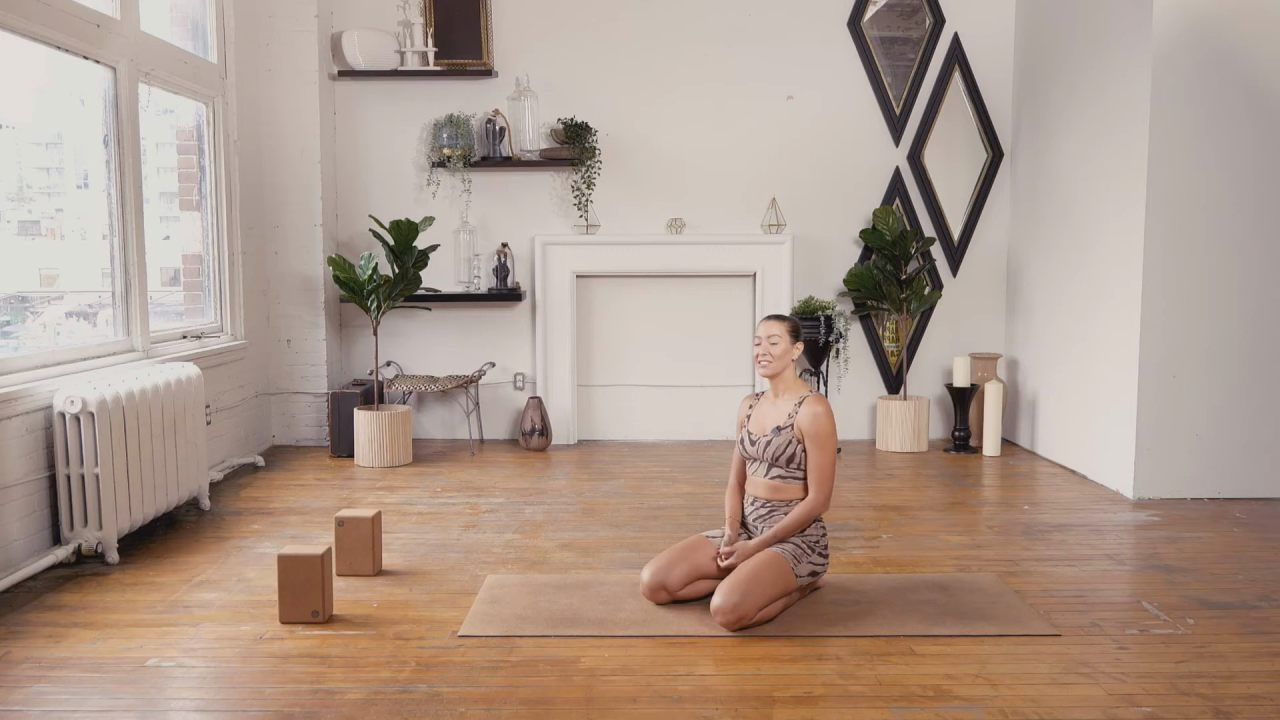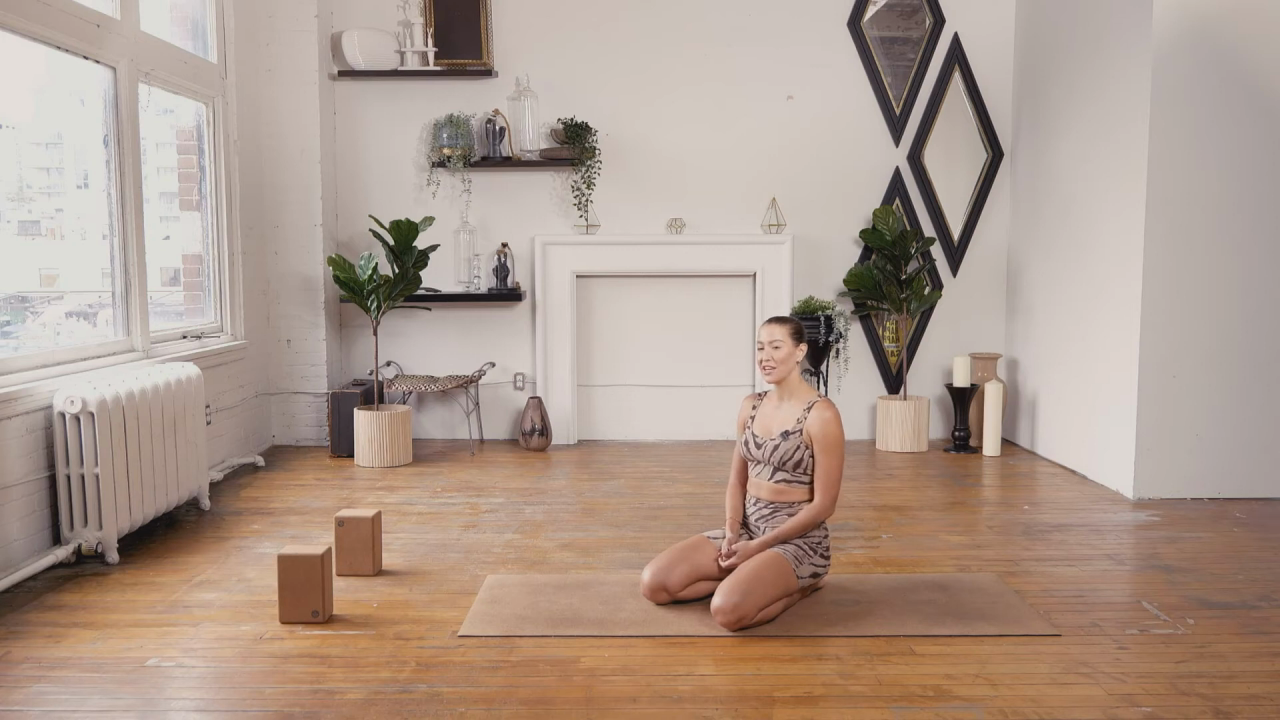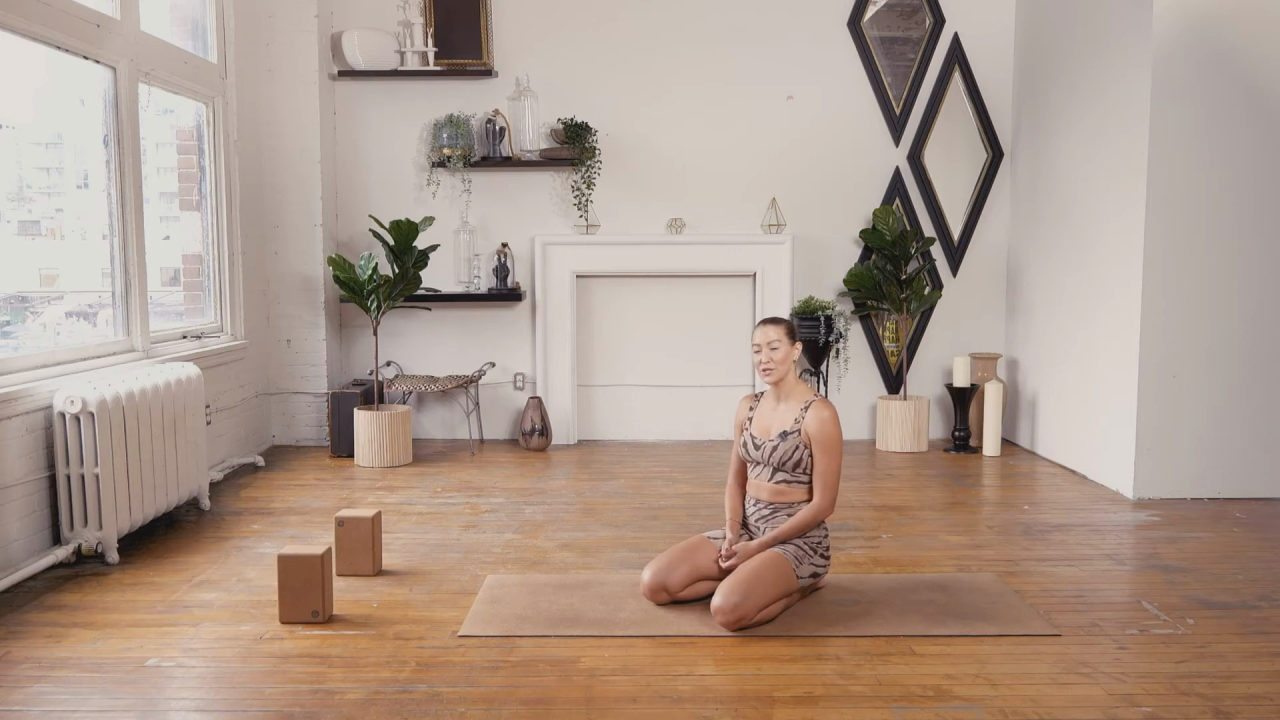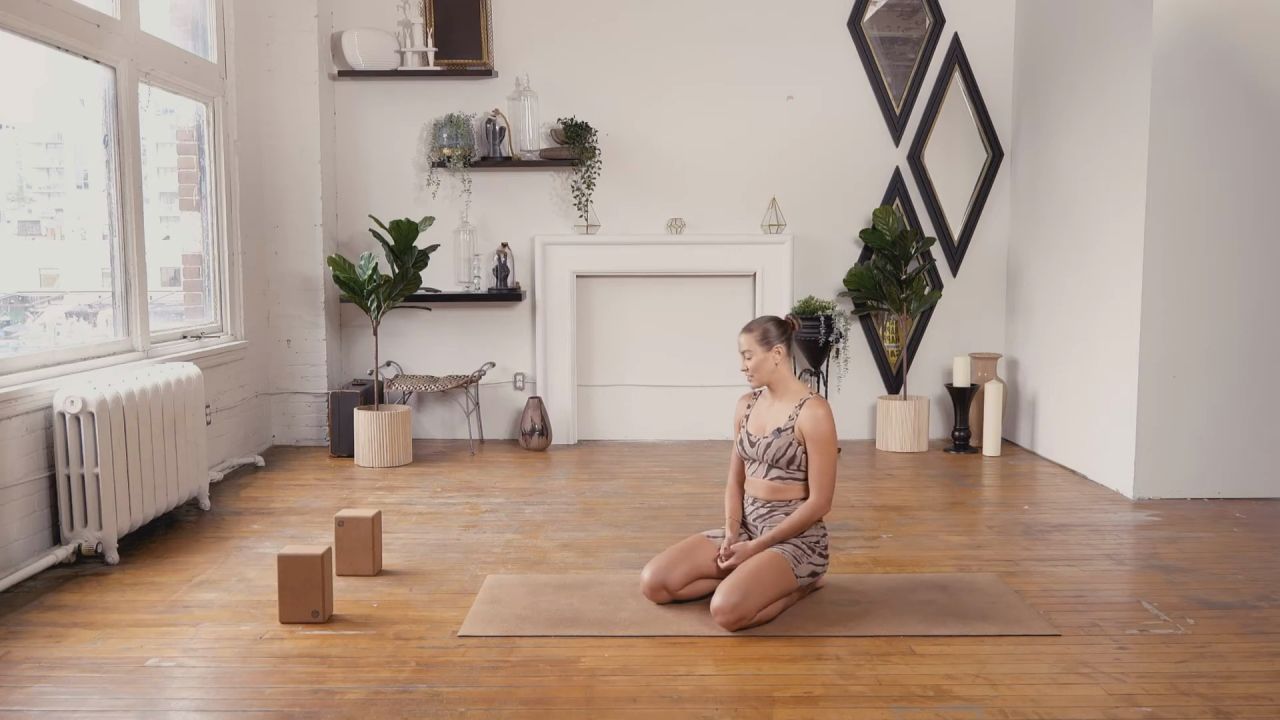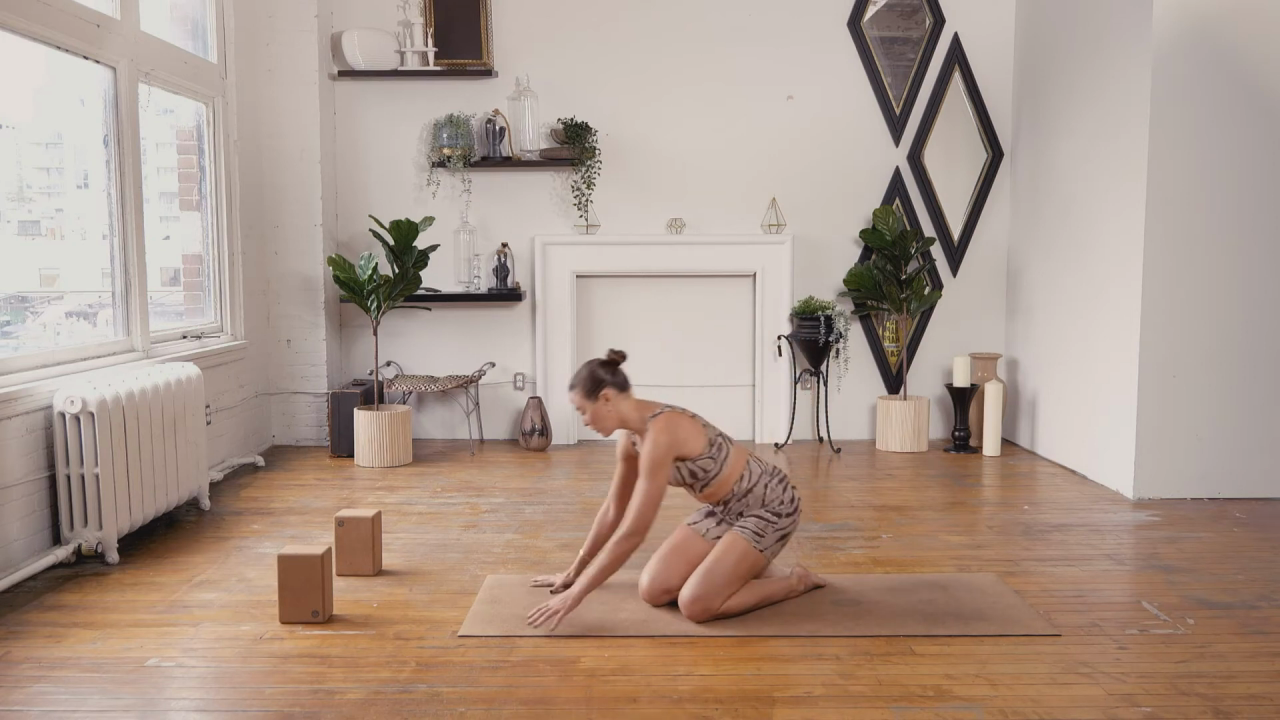
dt=1s
person 1, frame 1
left shoulder: (813, 409)
right shoulder: (749, 405)
left elbow: (818, 499)
left wrist: (755, 546)
right wrist: (731, 531)
left hip: (795, 536)
right hip: (747, 527)
left knee: (727, 610)
right knee: (653, 583)
left ankle: (799, 584)
right ankle: (749, 577)
person 1, frame 2
left shoulder: (821, 414)
right shoulder: (751, 405)
left elbow: (823, 505)
left wrist: (757, 547)
right wrist: (732, 531)
left hip: (797, 538)
right hip: (747, 527)
left knee: (727, 609)
right knee: (653, 583)
left ankle: (798, 585)
right ankle: (748, 577)
person 1, frame 3
left shoulder: (819, 414)
right shoulder: (747, 406)
left elbow: (823, 504)
left wrist: (757, 547)
right wrist: (732, 532)
left hip: (797, 538)
right hip: (747, 527)
left knee: (727, 609)
right knee: (654, 583)
left ankle: (800, 584)
right ankle: (749, 577)
person 1, frame 4
left shoulder: (813, 412)
right shoulder: (746, 405)
left elbow: (820, 502)
left wrist: (756, 547)
right wrist: (732, 533)
left hip: (796, 538)
right hip: (747, 528)
left knee: (727, 610)
right knee: (653, 583)
left ankle: (799, 584)
right ankle: (750, 577)
person 1, frame 5
left shoulder: (660, 433)
right shoulder: (631, 436)
left elbow: (634, 531)
right elbow: (612, 511)
left wrist: (577, 594)
right wrist: (575, 570)
left hip: (769, 506)
right hip: (724, 507)
left knee: (695, 605)
right knee: (653, 590)
left ankle: (795, 581)
right ankle: (753, 564)
